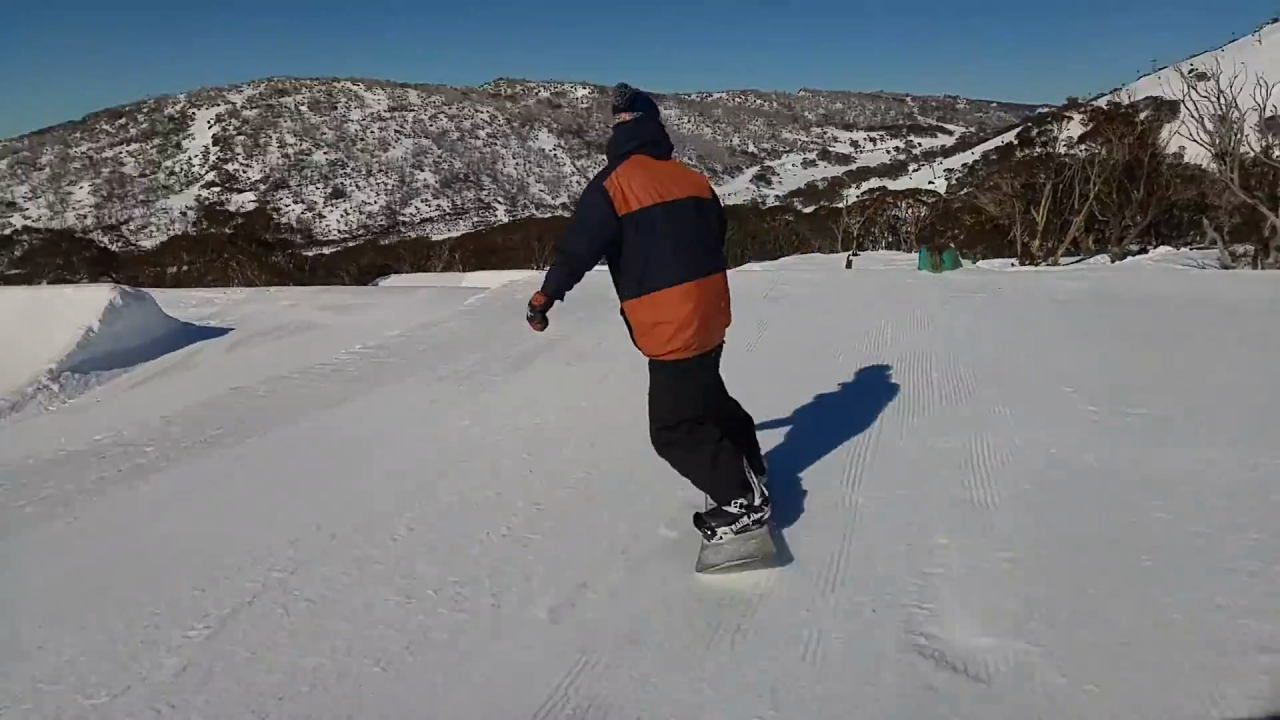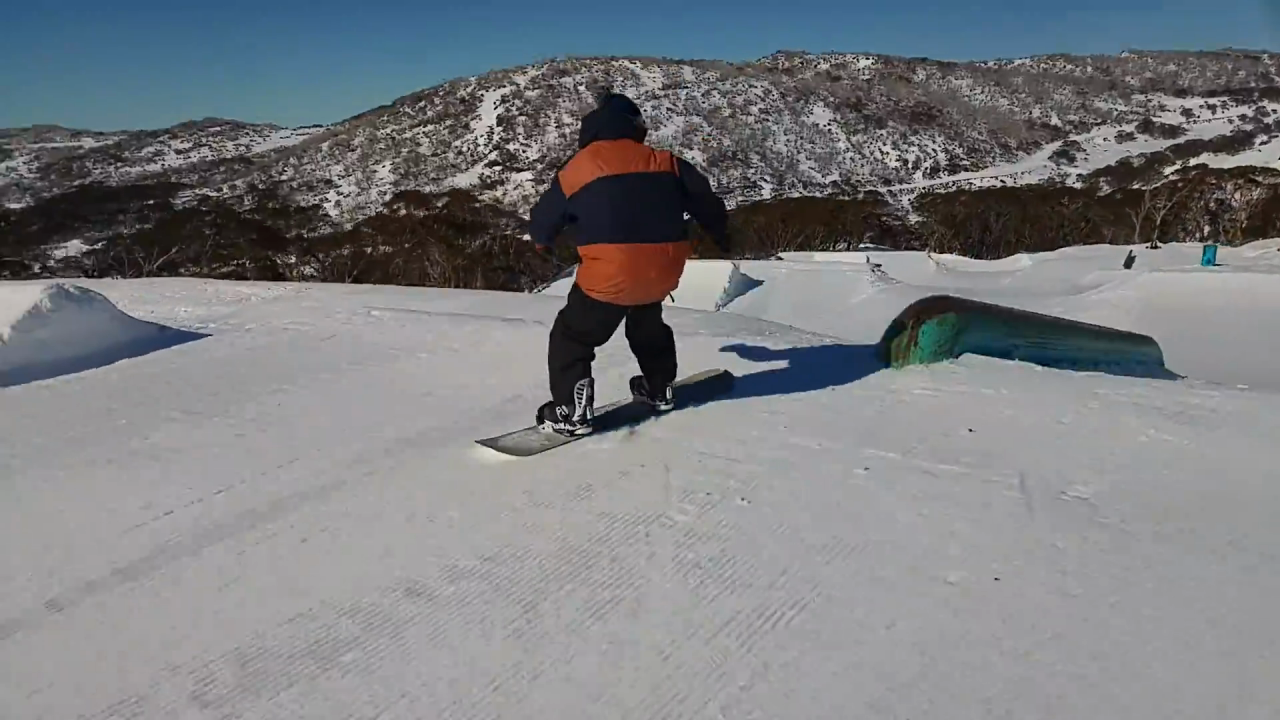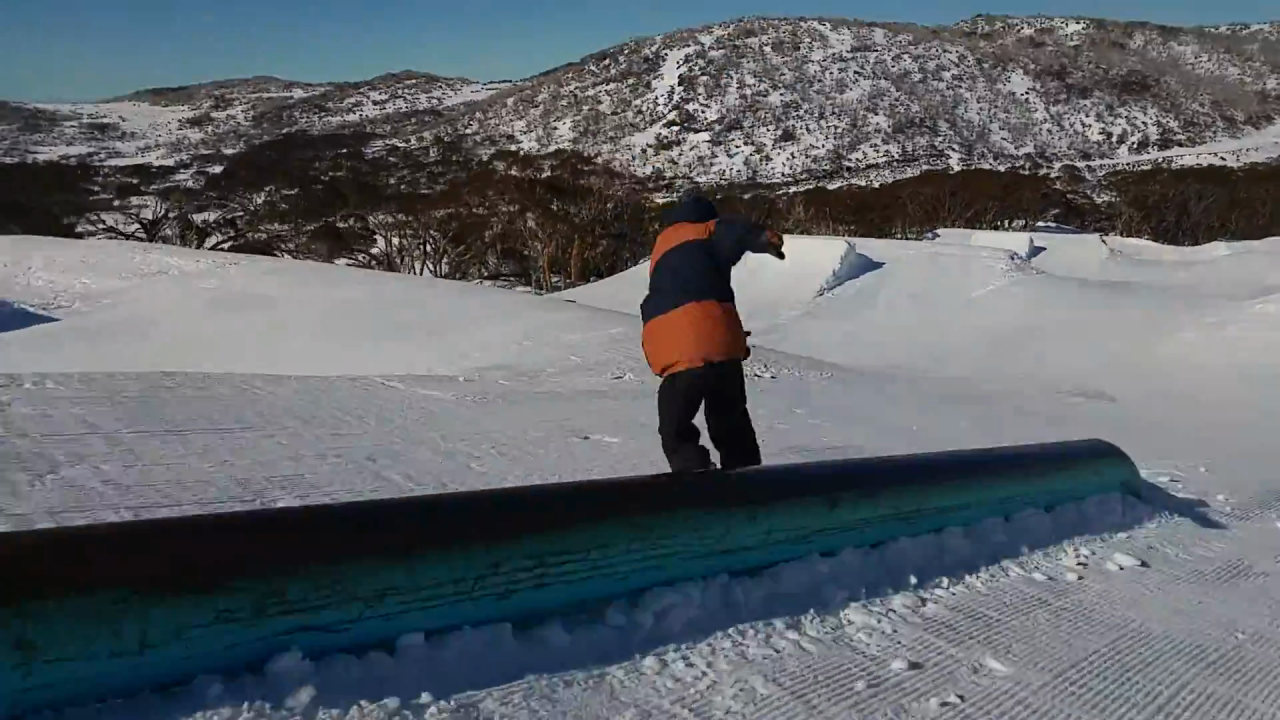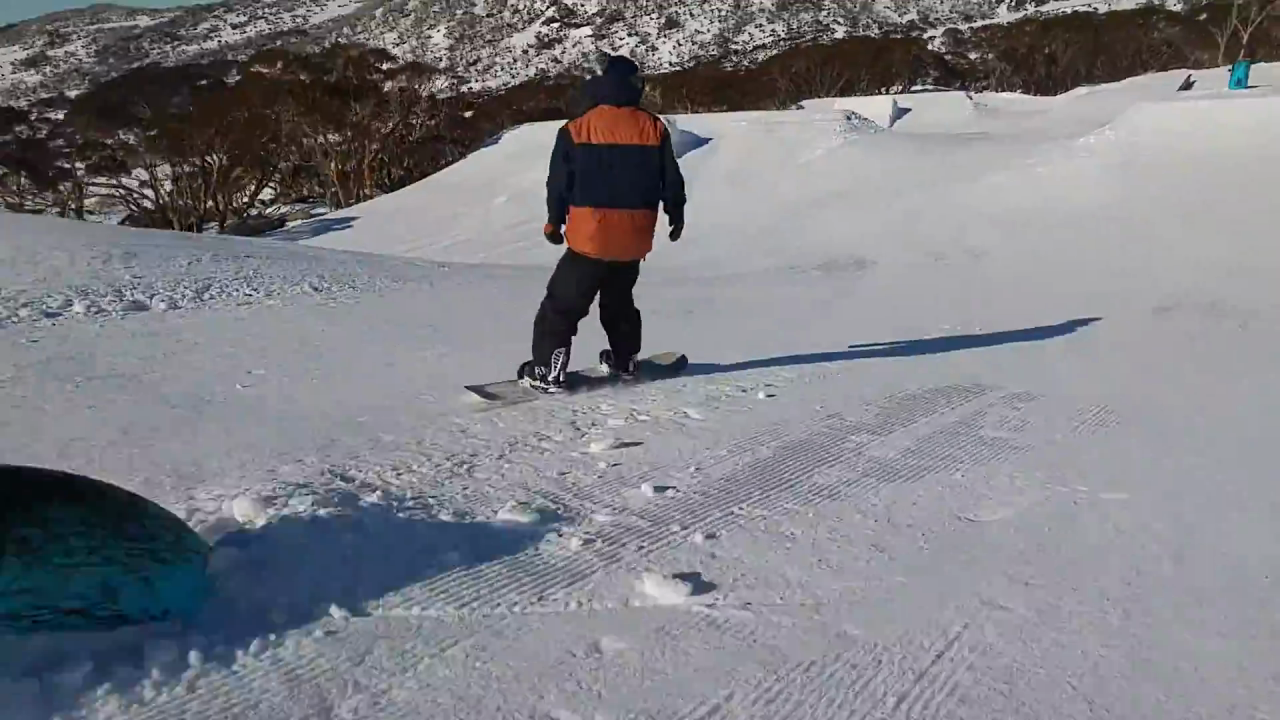
dt=1s
person 1, frame 1
left shoulder: (613, 185)
right shoulder: (693, 178)
left elbow: (578, 248)
left wrist: (544, 297)
left hip: (670, 324)
right hip: (710, 313)
left knee: (674, 429)
right knee: (707, 395)
left ankle: (744, 500)
right ankle: (747, 464)
person 1, frame 2
left shoulder: (573, 173)
right shoulder: (663, 160)
left elbow: (543, 223)
right elbow: (705, 202)
left wrist: (542, 239)
right wrist: (722, 235)
left hip: (608, 274)
right hip: (662, 269)
left knee: (571, 336)
right knee: (647, 326)
left ankle: (571, 410)
right ankle: (660, 388)
person 1, frame 3
right shoulder: (710, 230)
right elbow: (735, 232)
right wrist: (763, 235)
left hip: (671, 350)
right hip: (714, 341)
left knee: (676, 429)
right knee: (728, 418)
person 1, frame 4
left shoulder: (577, 128)
right shoulder: (653, 127)
left elbow: (559, 180)
right elbow: (671, 178)
left wrist: (554, 221)
right wrist: (676, 214)
left hip: (591, 235)
right hip: (635, 236)
left knee: (561, 304)
right knee: (618, 299)
left ankle: (547, 370)
right ankle: (624, 359)
